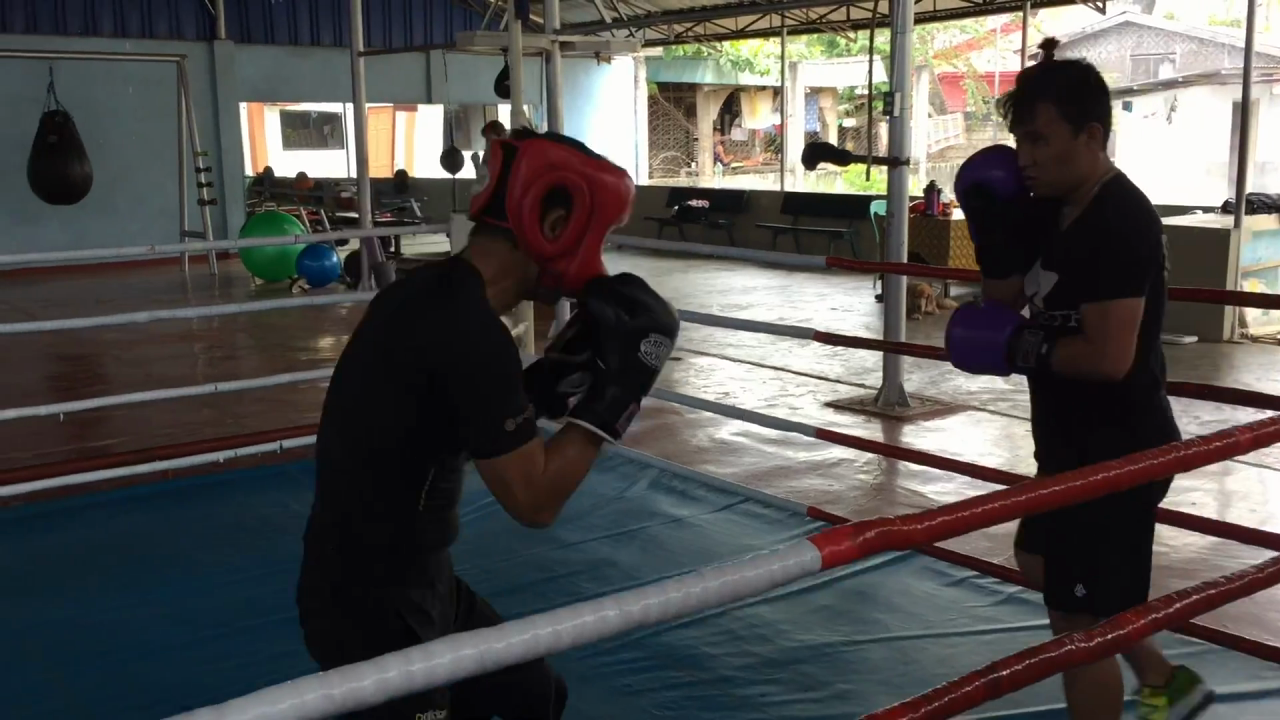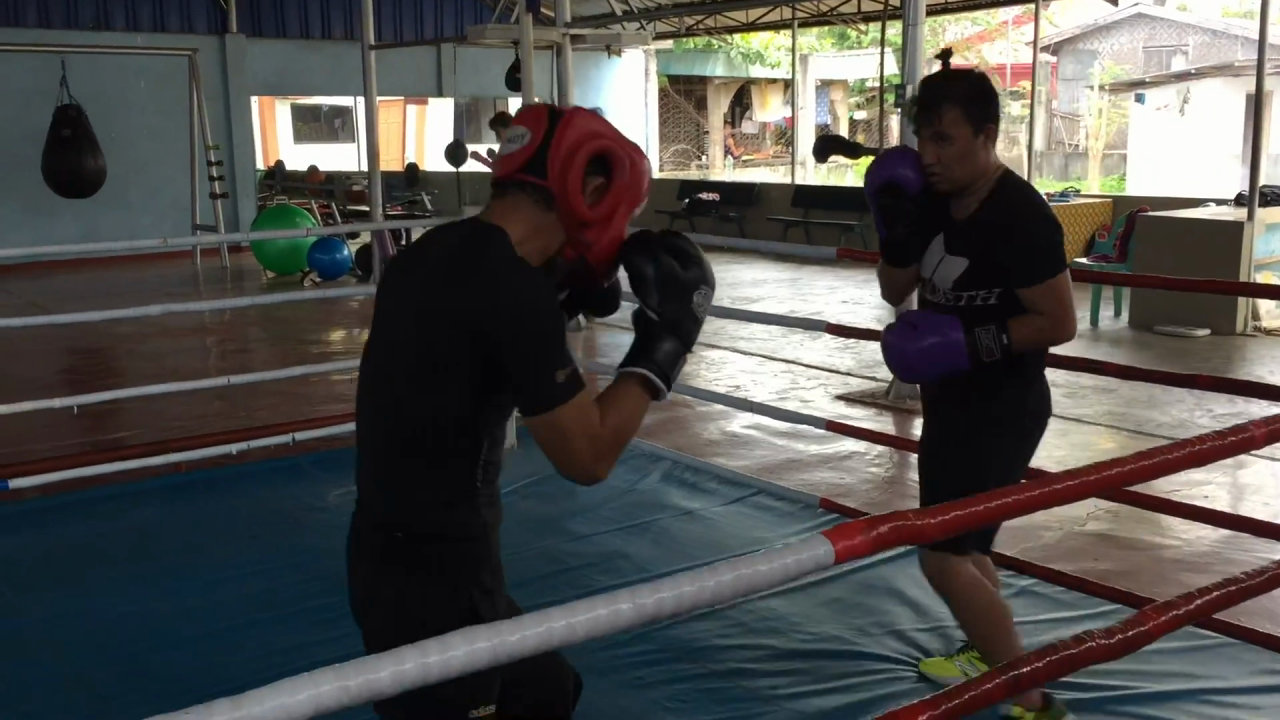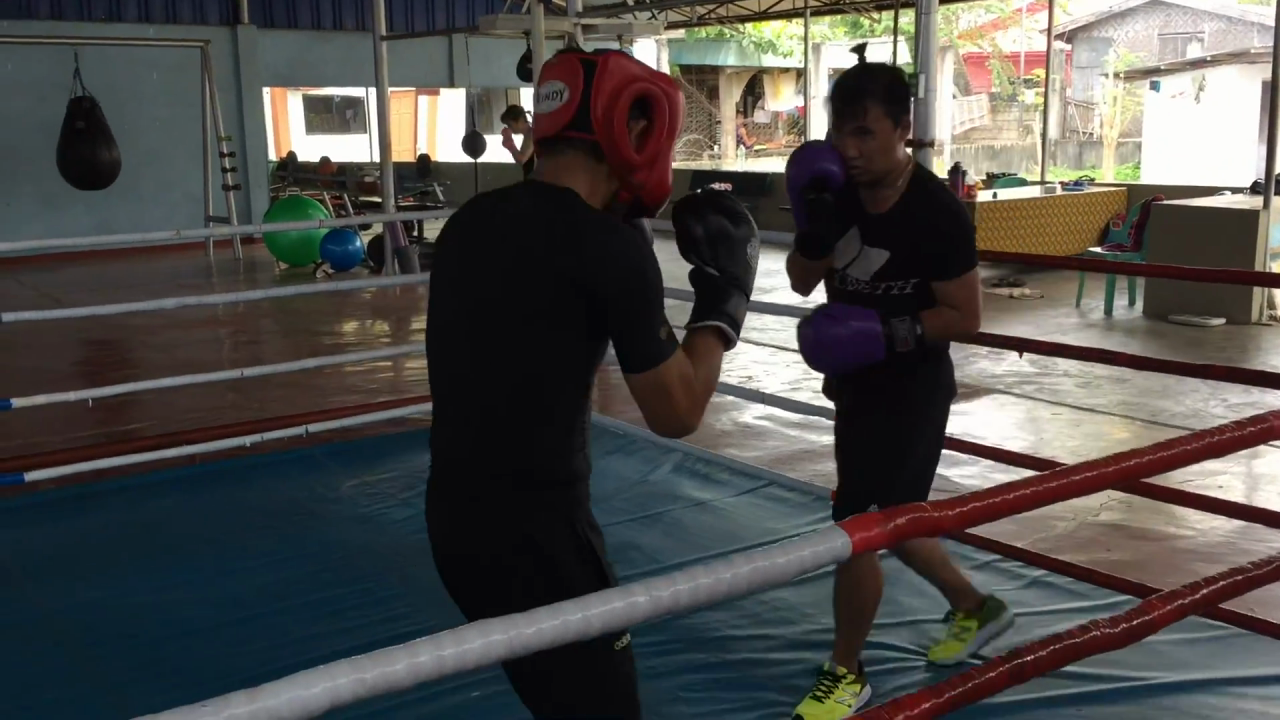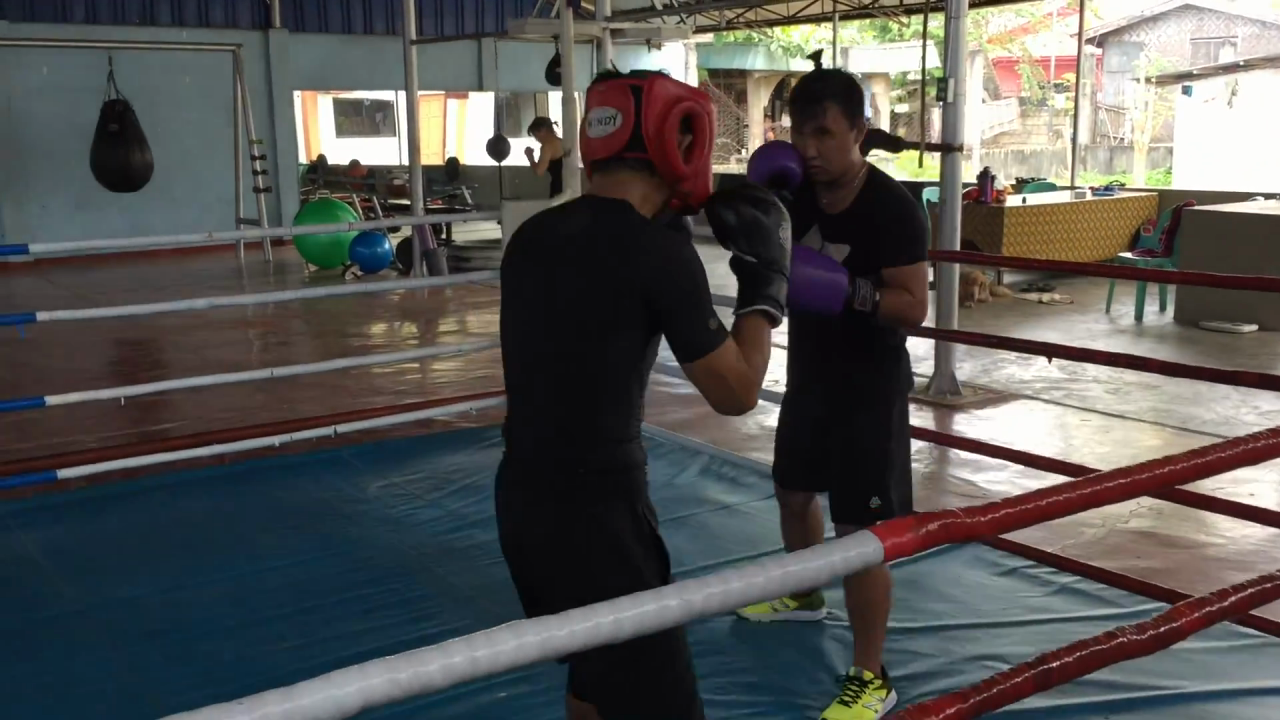
dt=0.4s
person 1, frame 1
left shoulder: (1119, 226)
right shoulder: (1045, 206)
left elbow: (1109, 356)
right elbow: (1006, 302)
left wrist: (1019, 348)
right wrist: (994, 237)
left hip: (1119, 450)
right hip: (1079, 442)
left knee: (1082, 619)
right knee: (1038, 561)
person 1, frame 2
left shoulder: (1021, 216)
right shoulder: (934, 199)
left elbow: (1057, 322)
right elbow: (896, 291)
left wrist: (972, 344)
right wrist: (895, 232)
left hip: (1000, 409)
right hip: (952, 405)
left knee: (945, 554)
right knee: (952, 543)
right ankle: (988, 654)
person 1, frame 3
left shoulder: (936, 211)
right shoulder: (837, 189)
left elbow: (964, 318)
right elbow: (802, 282)
left wrist: (890, 335)
right wrist: (810, 228)
left hip: (908, 391)
right hip: (855, 385)
right ankle: (976, 607)
person 1, frame 4
left shoulder: (892, 207)
right shoulder: (796, 192)
left elbow: (914, 306)
left wrist: (848, 293)
left hip: (870, 384)
right hip: (808, 371)
left knee: (859, 531)
right knee: (793, 493)
right ankle: (803, 593)
person 2, frame 1
left shoulder: (440, 293)
right shoulder: (466, 331)
right elbow: (533, 499)
left wrist: (558, 383)
right wrist: (622, 385)
left hip: (410, 579)
right hip: (374, 603)
person 2, frame 2
left shoulder: (435, 255)
right shoulder: (511, 287)
right elbow: (585, 456)
right wrist: (666, 338)
left hip: (406, 558)
right hip: (429, 582)
person 2, frame 3
left shoulder: (470, 224)
right shoulder: (605, 245)
right elbow: (675, 412)
right wrist: (724, 295)
left hip: (457, 510)
right hip: (536, 522)
person 2, frame 4
left shoulder: (531, 237)
right shoulder: (657, 251)
right elbow: (734, 392)
right wrist: (765, 280)
left hip: (524, 500)
right hip: (595, 512)
left knee: (598, 663)
